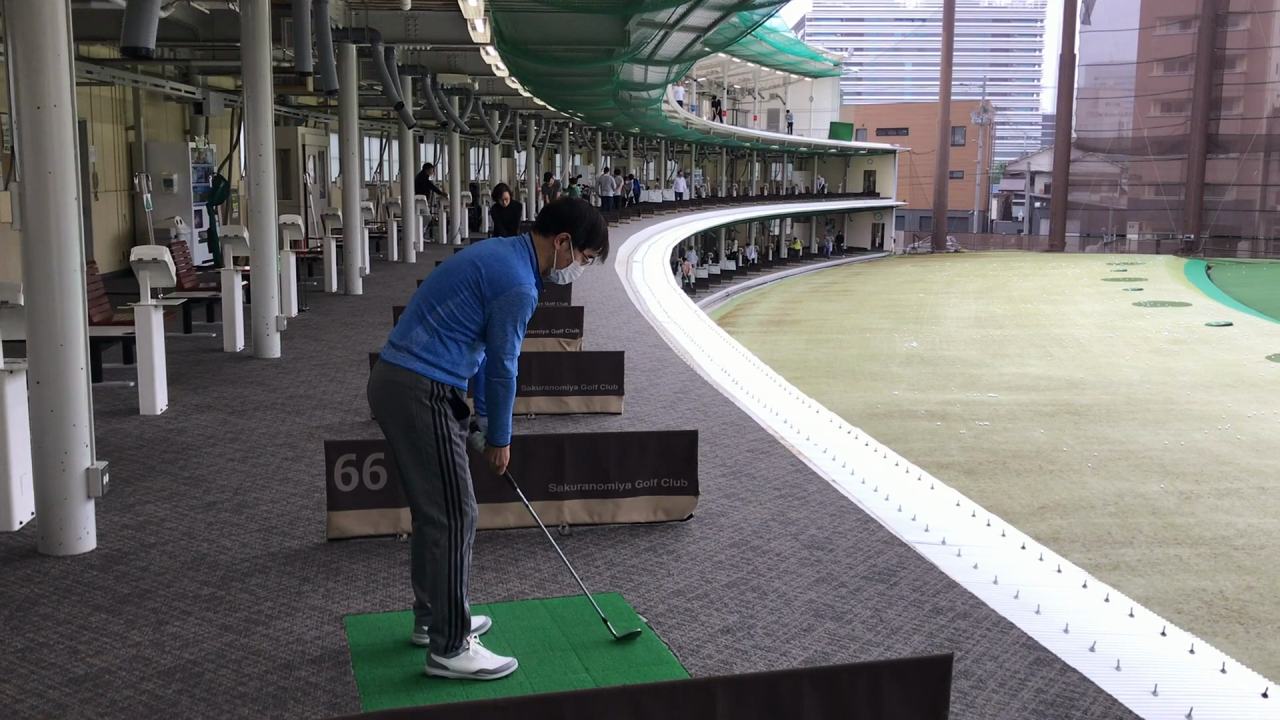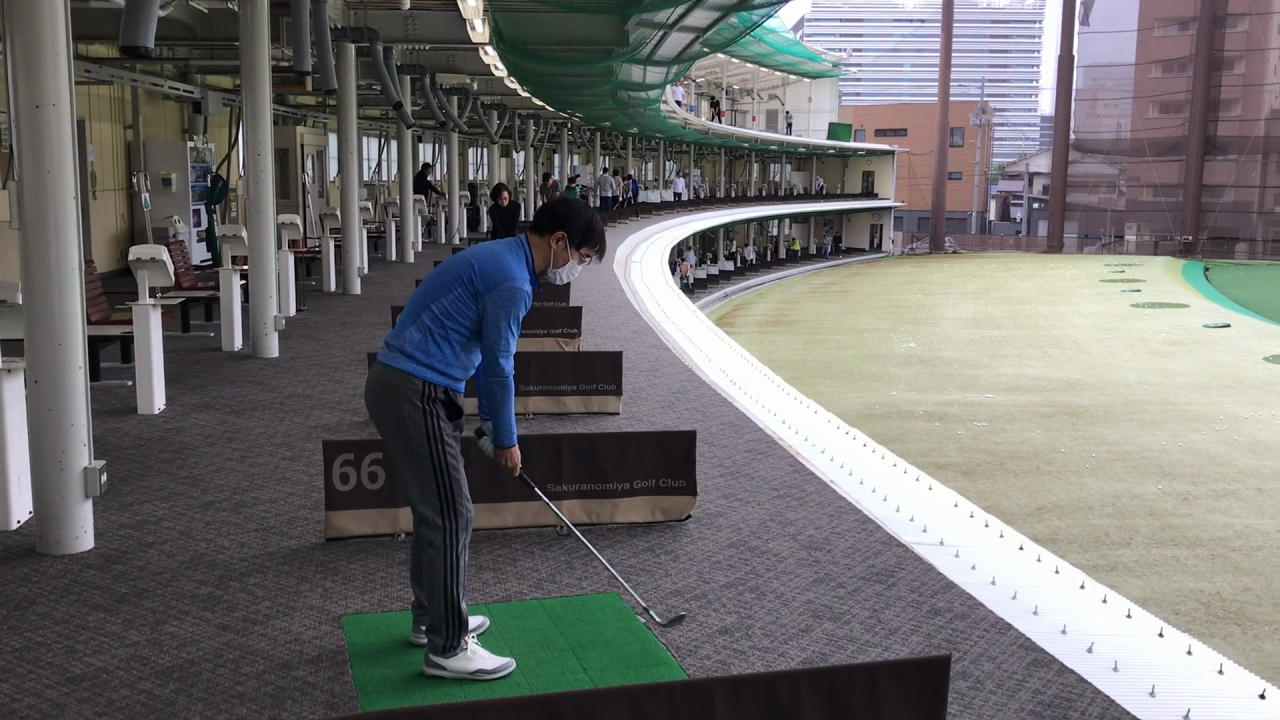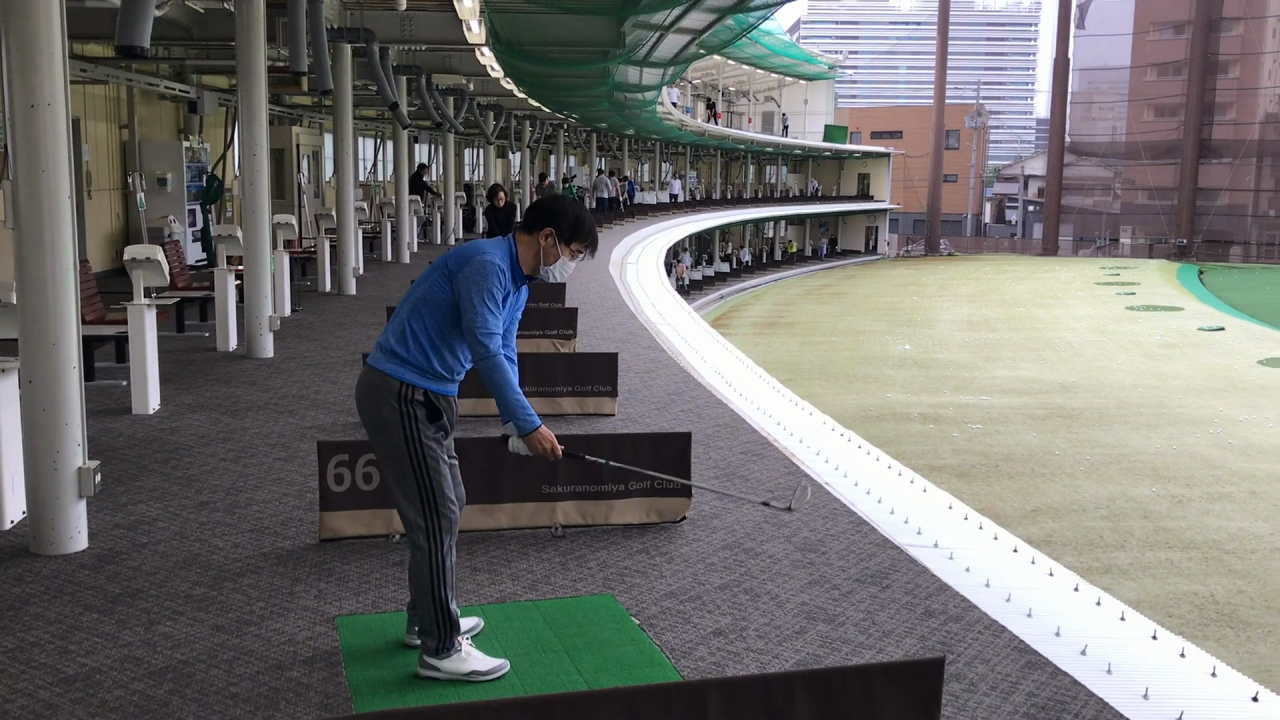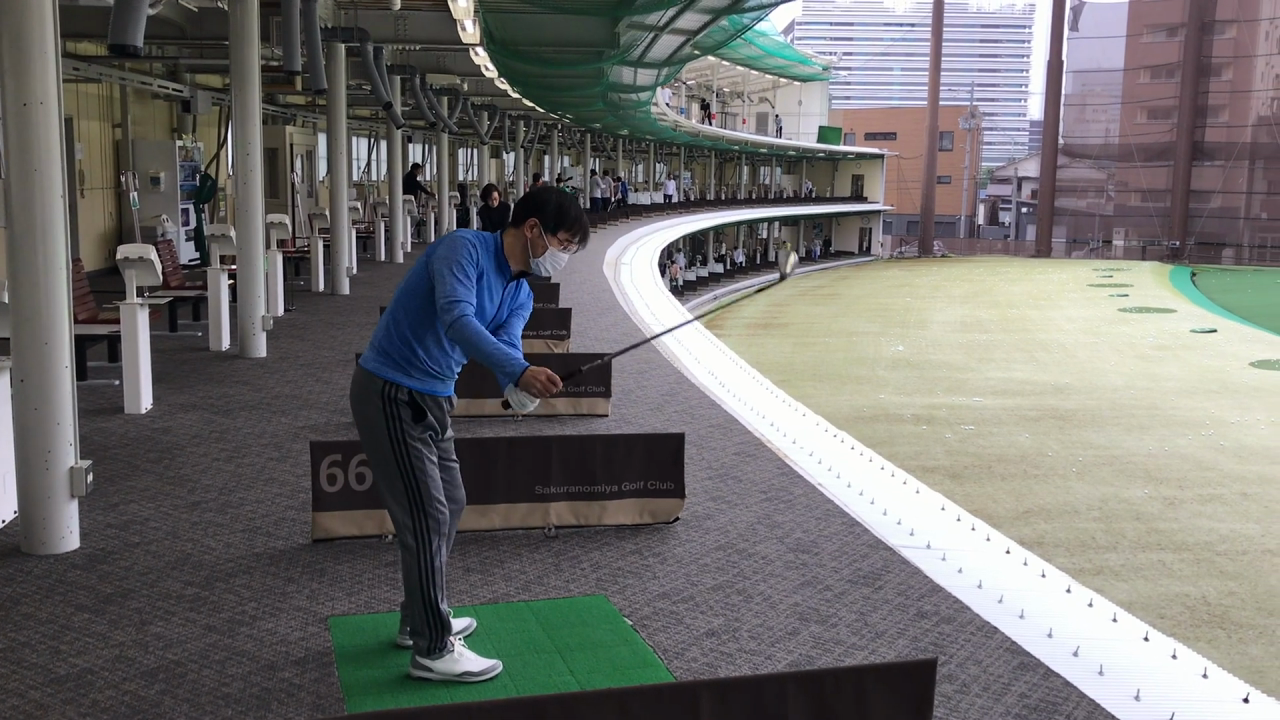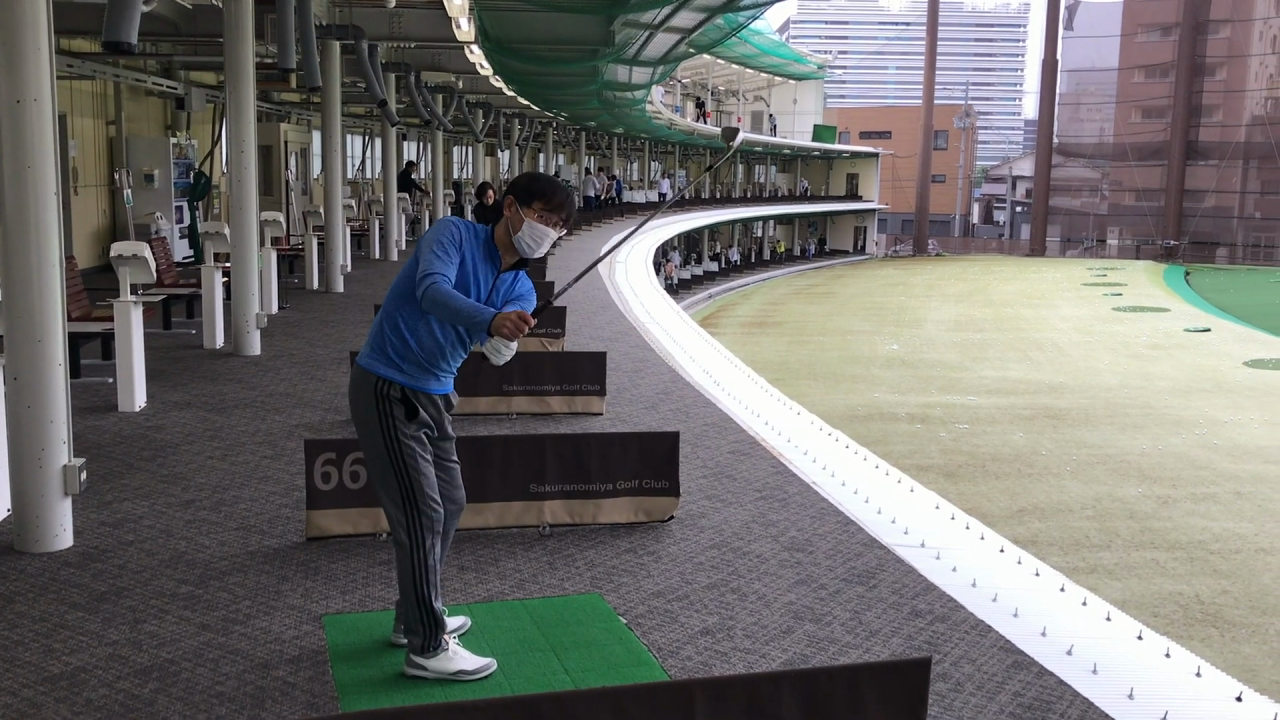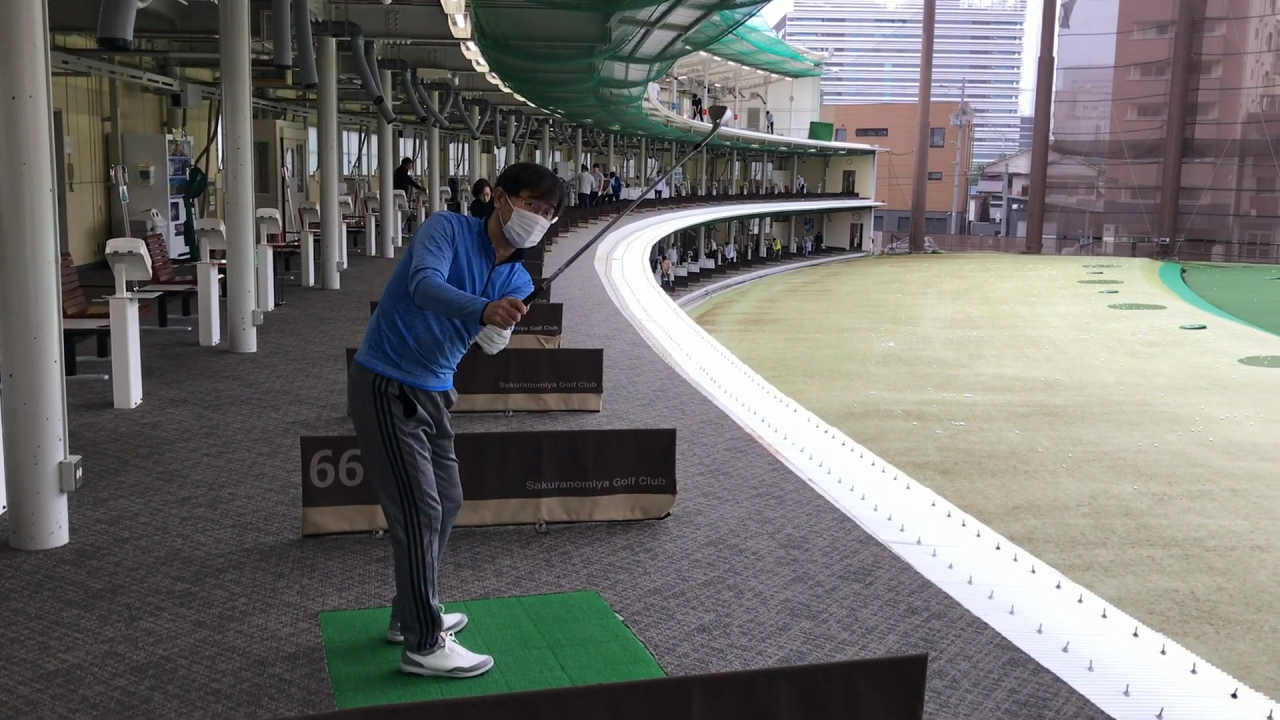
dt=0.3s
person 1, frame 1
left shoulder: (498, 253)
right shoulder: (517, 285)
right elbow: (502, 366)
left wrist: (482, 415)
right wrist: (499, 438)
left hip: (394, 380)
right hip: (421, 392)
left knee: (432, 510)
right knee: (454, 516)
left ankle: (434, 616)
right ankle: (449, 647)
person 1, frame 2
left shoulder: (498, 257)
right shoulder: (511, 281)
right elbow: (497, 365)
left wrist: (489, 421)
right wrist: (506, 439)
left hip: (395, 382)
right hip: (415, 393)
left knee: (434, 510)
right knee: (450, 516)
left ankle: (431, 616)
right ankle: (446, 646)
person 1, frame 3
left shoulder: (517, 287)
right shoulder: (486, 262)
left elbow: (503, 355)
right elbow: (486, 353)
left wrist: (516, 423)
right wrist: (531, 423)
left hip: (425, 395)
right hip: (400, 394)
left knee: (445, 507)
right knee: (436, 517)
left ankle: (428, 619)
right ankle: (440, 649)
person 1, frame 4
left shoulder: (520, 293)
right shoulder: (464, 247)
left elbow: (505, 346)
right elbow: (457, 321)
left wrist: (519, 386)
right wrist: (521, 371)
left hip: (430, 396)
right hip: (391, 393)
left knee: (447, 506)
right knee: (426, 517)
left ankle: (420, 619)
right ankle: (432, 649)
person 1, frame 5
left shoulder: (522, 289)
right shoulder: (453, 234)
left elbow: (498, 336)
right elbow: (432, 291)
left wrist: (505, 337)
right wrist: (491, 319)
left hip: (434, 393)
right hip: (386, 389)
left knee: (448, 504)
right knee: (420, 514)
left ankle: (416, 616)
right ankle: (426, 648)
person 1, frame 6
left shoulder: (519, 281)
right shoulder: (446, 228)
left elbow: (495, 331)
right elbow: (424, 285)
left wrist: (498, 328)
right wrist: (484, 309)
left hip: (434, 390)
right hip: (385, 385)
left knee: (445, 502)
right knee: (420, 512)
left ankle: (413, 613)
right ankle: (423, 645)
